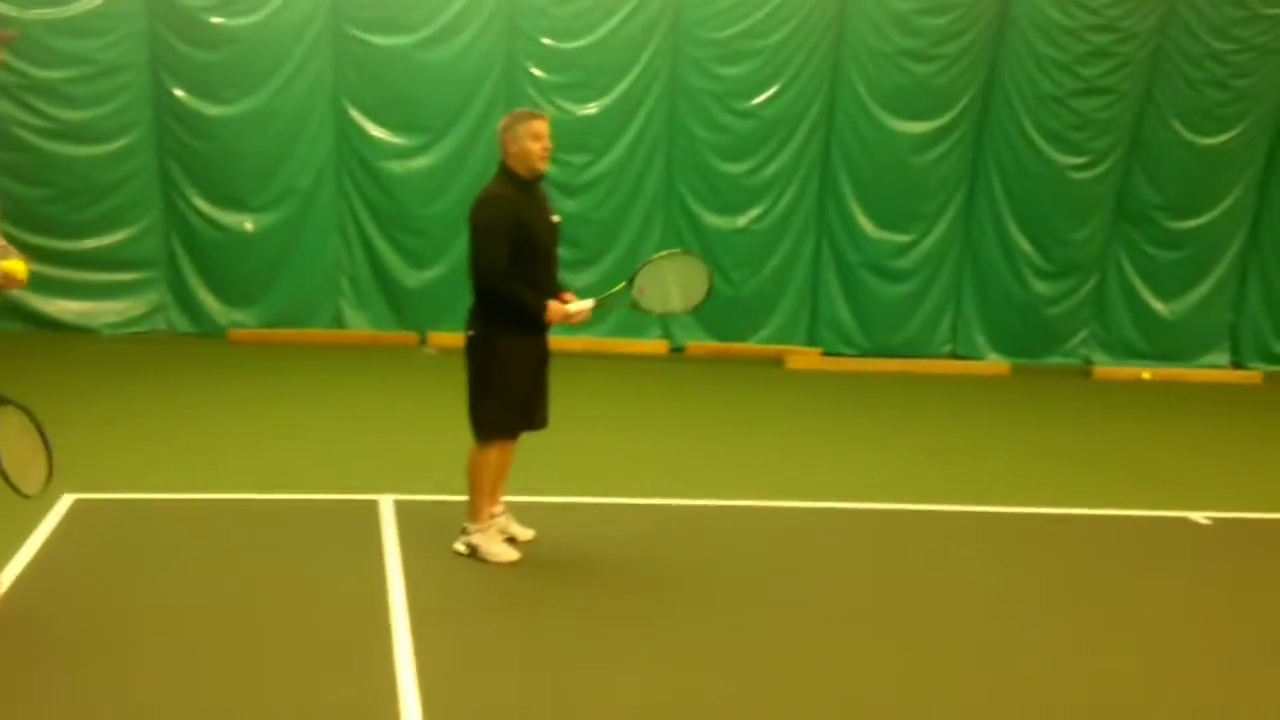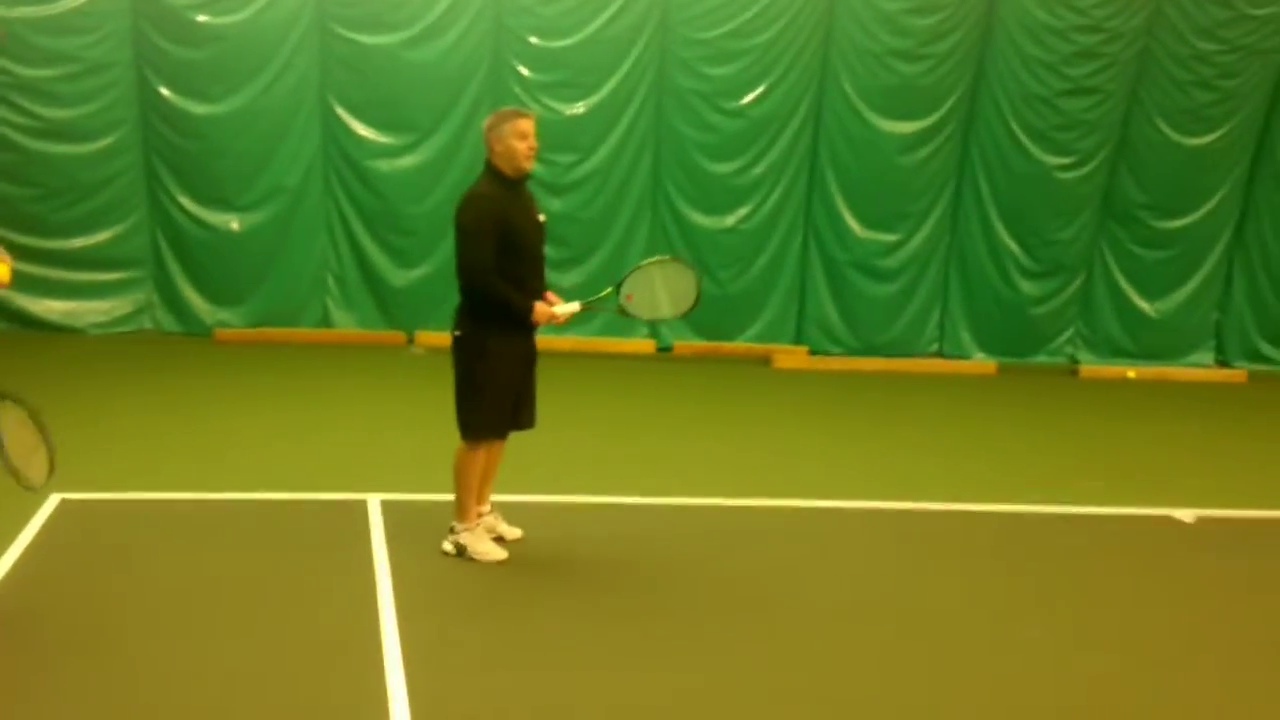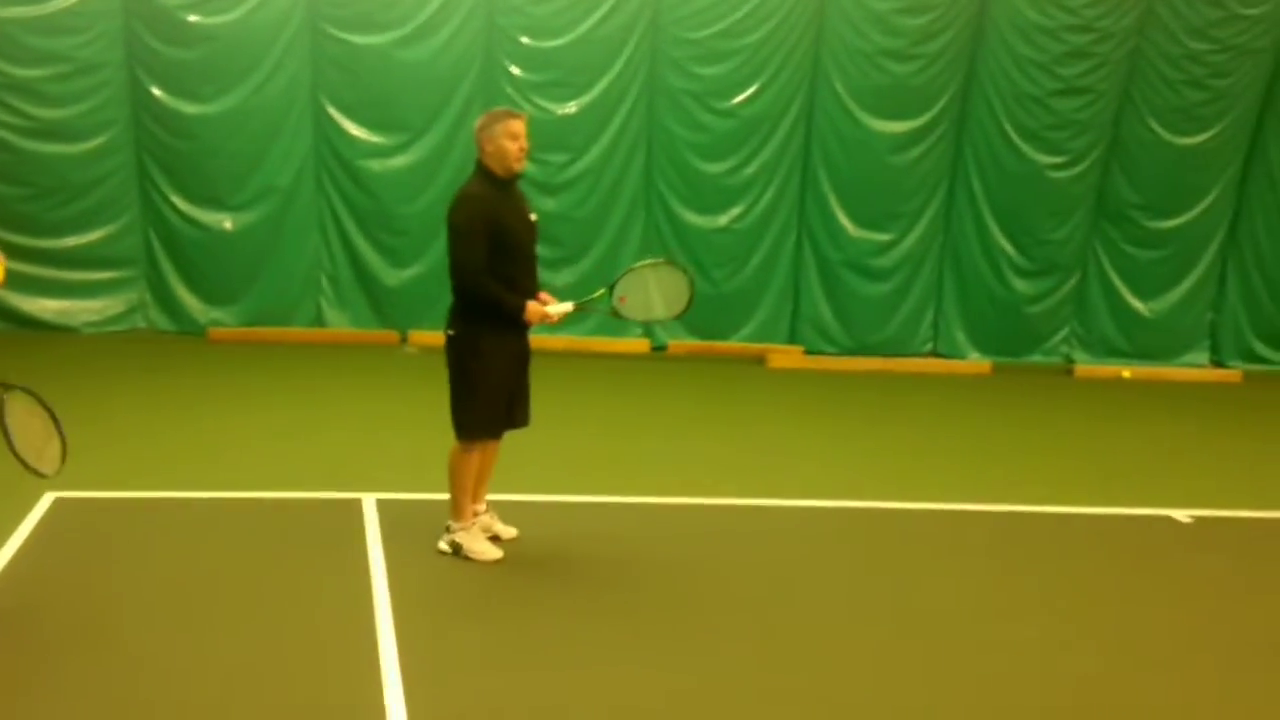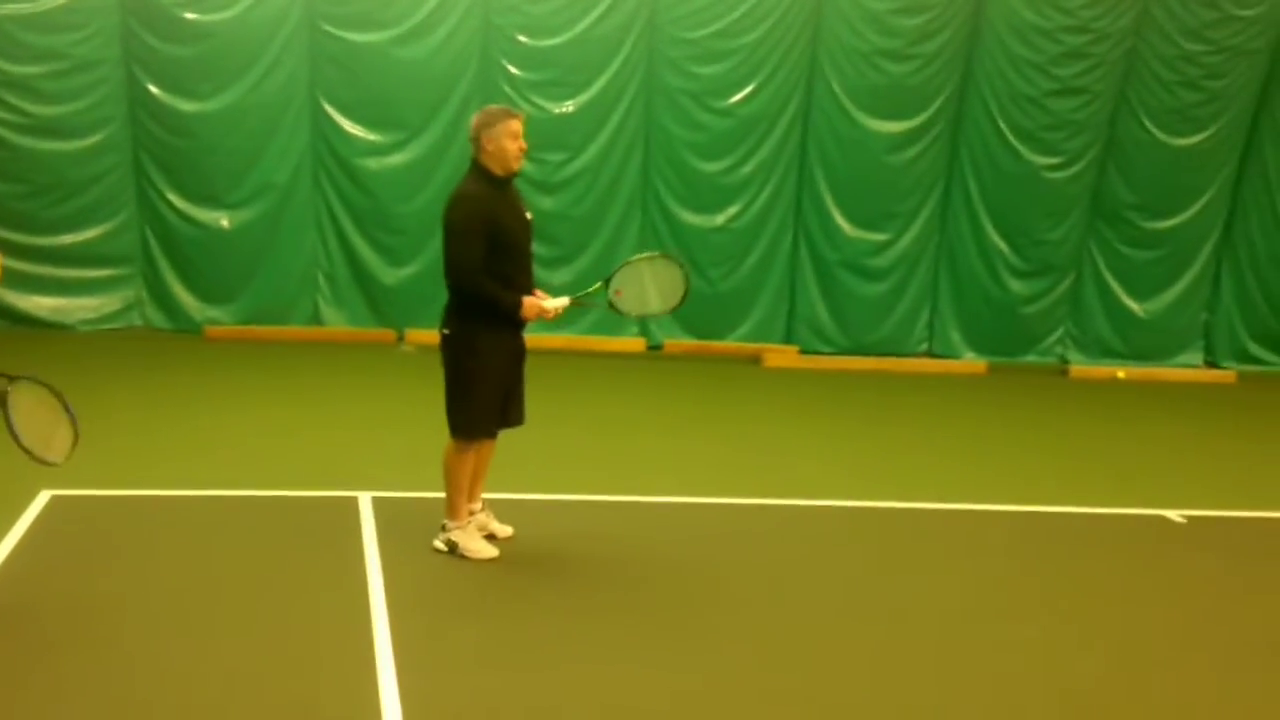
dt=0.1s
person 1, frame 1
left shoulder: (537, 196)
right shoulder: (496, 202)
right elbow: (491, 278)
left wrist: (560, 295)
right wrist: (541, 308)
left hip: (529, 334)
right hip: (497, 335)
left knee: (512, 430)
right knee: (491, 433)
left ankle: (494, 512)
right ankle: (475, 529)
person 1, frame 2
left shoulder: (522, 195)
right shoulder: (481, 201)
right elbow: (477, 278)
left wrist: (545, 296)
right wrist: (527, 309)
left hip: (517, 334)
right hip: (485, 335)
left knee: (499, 430)
right knee: (478, 433)
left ankle: (482, 511)
right ankle: (463, 529)
person 1, frame 3
left shoulder: (513, 194)
right shoulder: (473, 201)
right elbow: (468, 278)
left wrist: (536, 295)
right wrist: (519, 307)
left hip: (509, 333)
right hip: (478, 335)
left knee: (494, 428)
right knee: (473, 432)
left ankle: (477, 510)
right ankle: (458, 528)
person 1, frame 4
left shoulder: (508, 192)
right shoulder: (469, 200)
right elbow: (464, 277)
left wrist: (532, 293)
right wrist: (516, 304)
left hip: (504, 332)
right hip: (473, 334)
left knee: (489, 428)
right knee: (468, 431)
left ankle: (473, 509)
right ankle: (454, 526)
